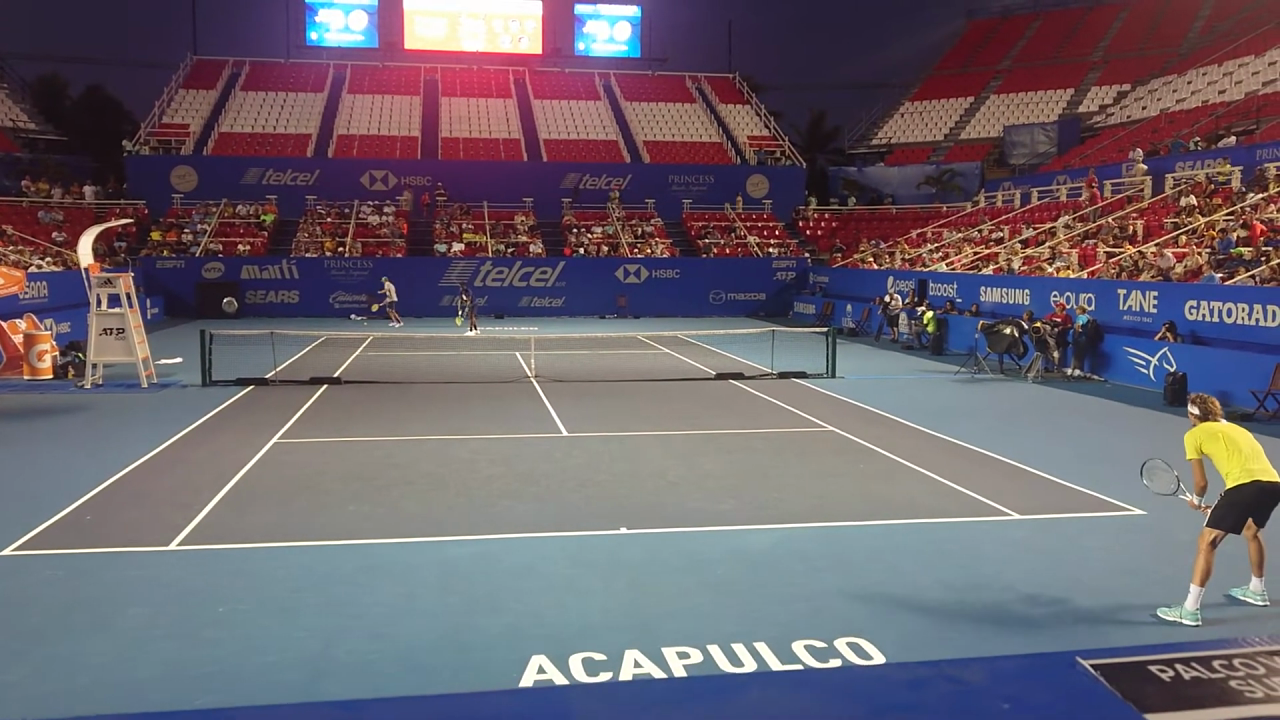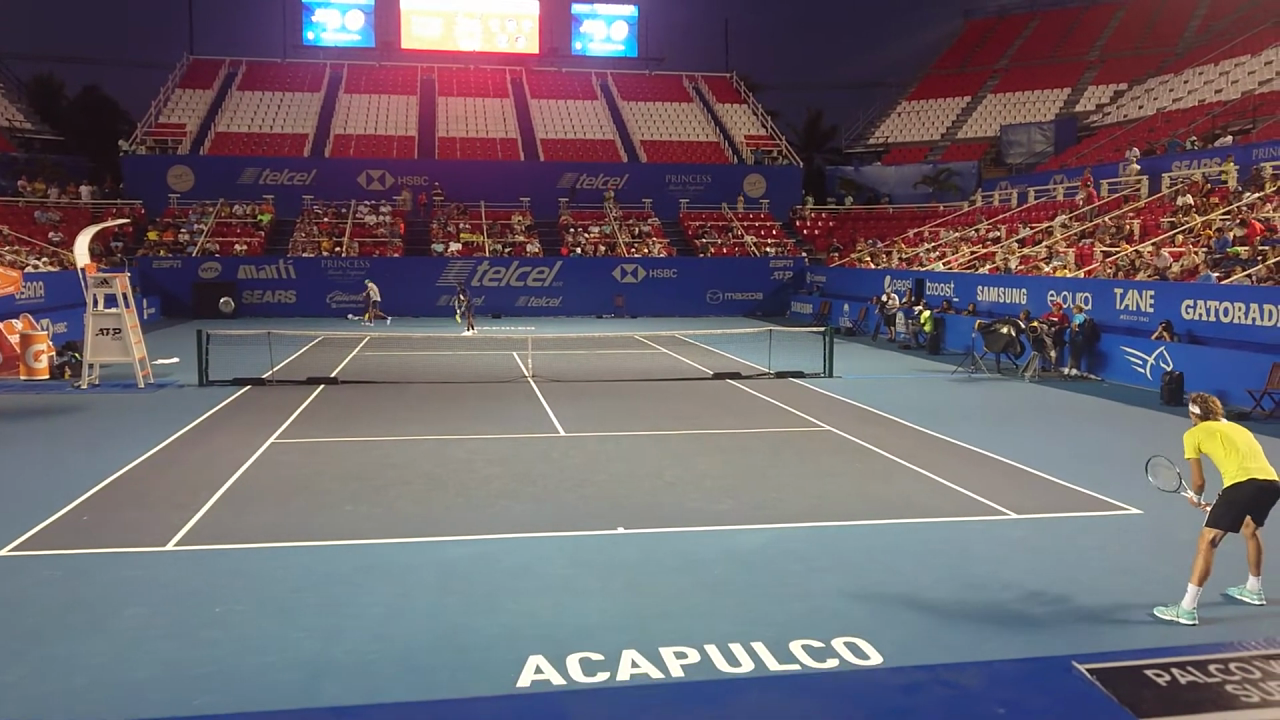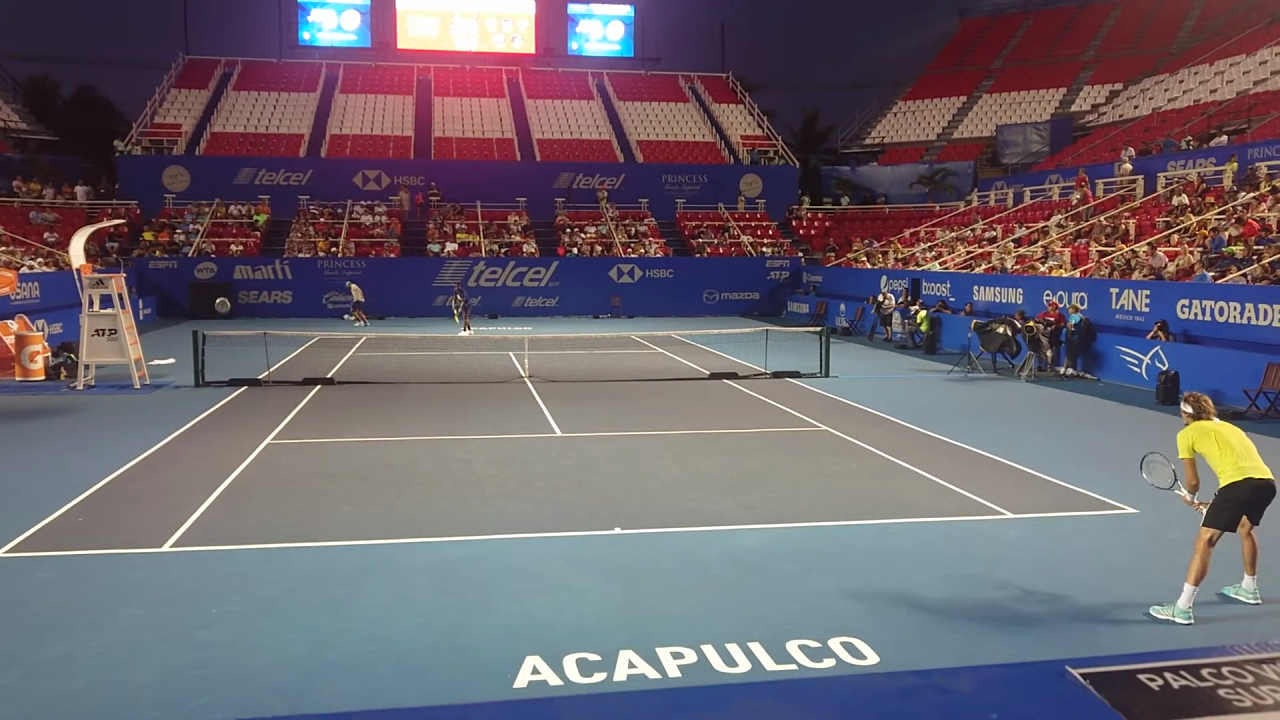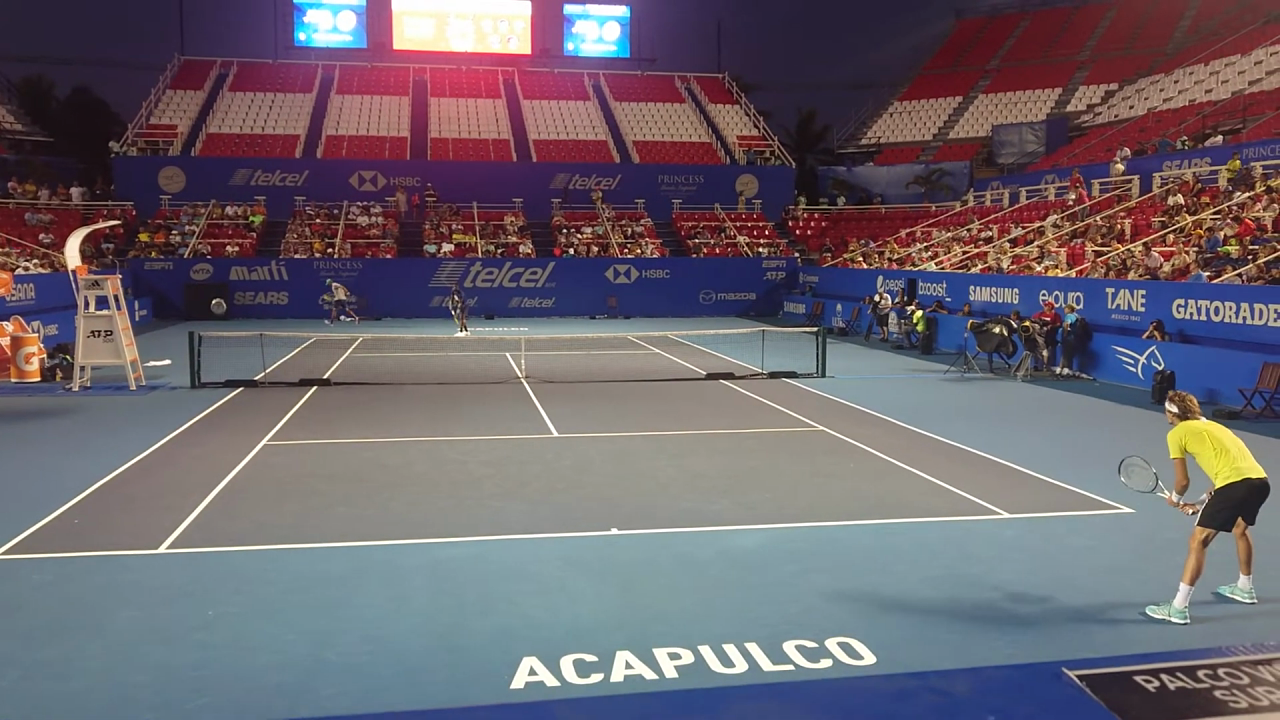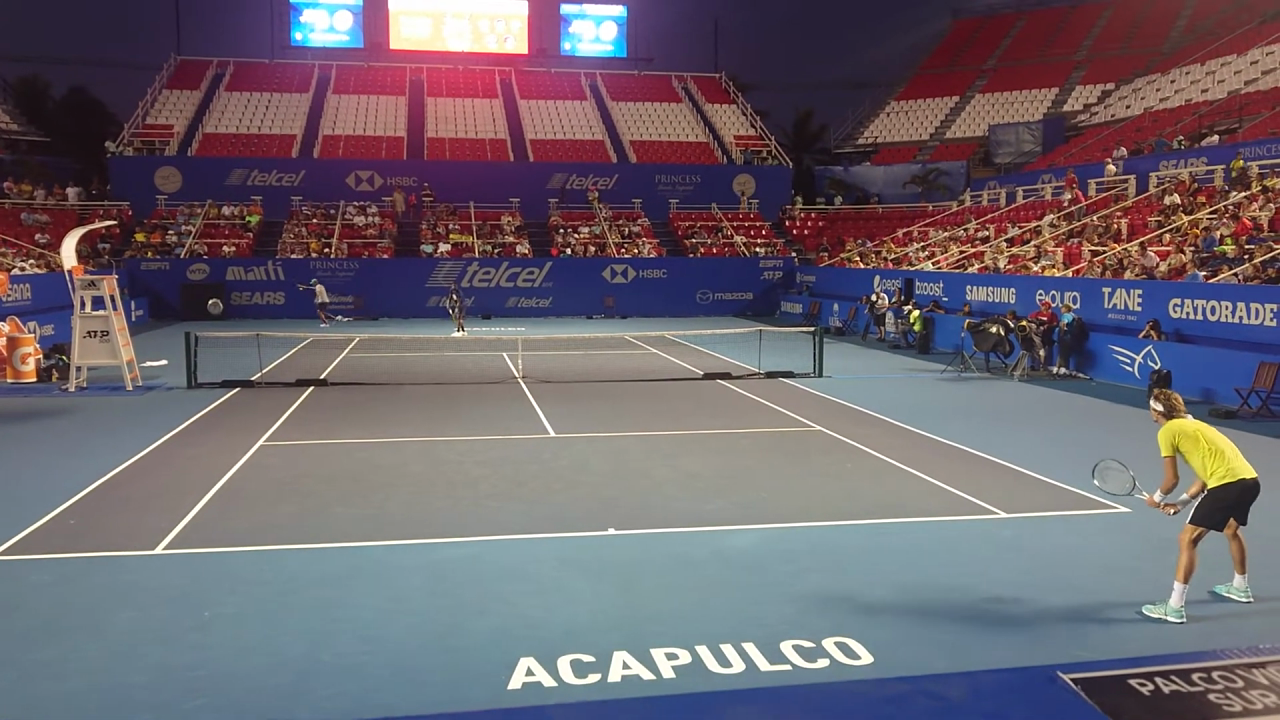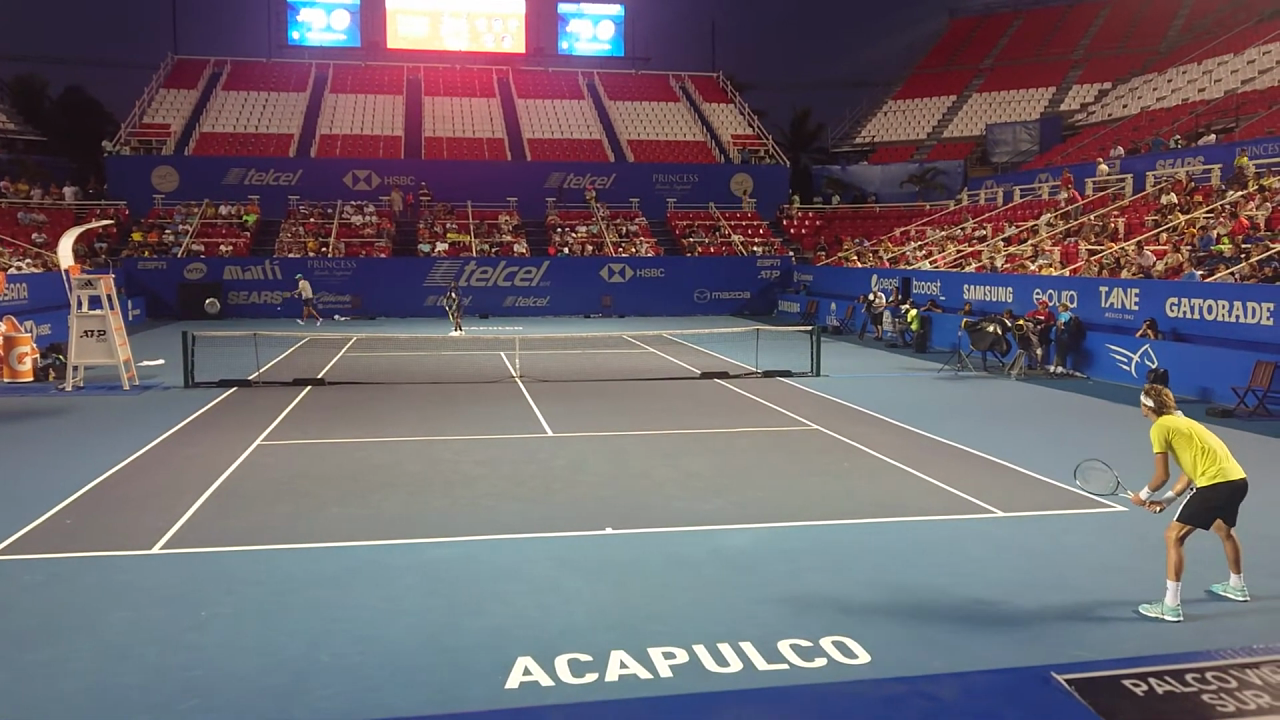
dt=0.2s
person 1, frame 1
left shoulder: (1194, 435)
right shoulder: (1236, 429)
left elbow: (1201, 482)
left wrist: (1197, 501)
right wrist: (1222, 507)
left hip: (1245, 486)
left knee: (1207, 542)
right knee: (1251, 531)
left ankle: (1190, 610)
right ankle: (1257, 590)
person 1, frame 2
left shoulder: (1193, 434)
right shoulder: (1238, 428)
left elbow: (1199, 481)
left wrist: (1196, 499)
right wrist: (1224, 506)
left hip: (1243, 484)
left knee: (1207, 542)
right knee: (1250, 529)
left ankle: (1187, 609)
right ankle: (1254, 589)
person 1, frame 3
left shoulder: (1186, 434)
right shoulder: (1228, 427)
left elbow: (1193, 481)
left wrist: (1191, 498)
right wrist: (1217, 505)
left hip: (1239, 484)
right hip: (1266, 482)
left knee: (1204, 542)
right knee: (1245, 528)
left ankle: (1182, 608)
right ankle: (1249, 588)
person 1, frame 4
left shoulder: (1177, 433)
right shoulder: (1211, 426)
left elbow: (1182, 481)
left wrist: (1176, 499)
right wrist: (1200, 503)
left hip: (1235, 484)
right hip: (1259, 481)
left knee: (1198, 541)
right knee: (1239, 529)
left ankle: (1179, 608)
right ankle: (1245, 588)
person 1, frame 5
left shoulder: (1167, 432)
right shoulder: (1194, 425)
left elbow: (1172, 480)
left wrist: (1157, 498)
right wrist: (1180, 503)
left hip: (1227, 484)
right hip: (1250, 480)
left knee: (1187, 539)
right knee: (1231, 530)
left ankle: (1175, 607)
right ankle: (1240, 587)
person 1, frame 6
left shoulder: (1160, 427)
right shoulder: (1183, 422)
left elbow: (1162, 476)
left wrist: (1143, 495)
right wrist: (1165, 501)
left hip: (1215, 485)
right hip: (1238, 480)
left knee: (1174, 537)
right knee: (1224, 530)
left ankle: (1171, 606)
right ankle: (1237, 586)
